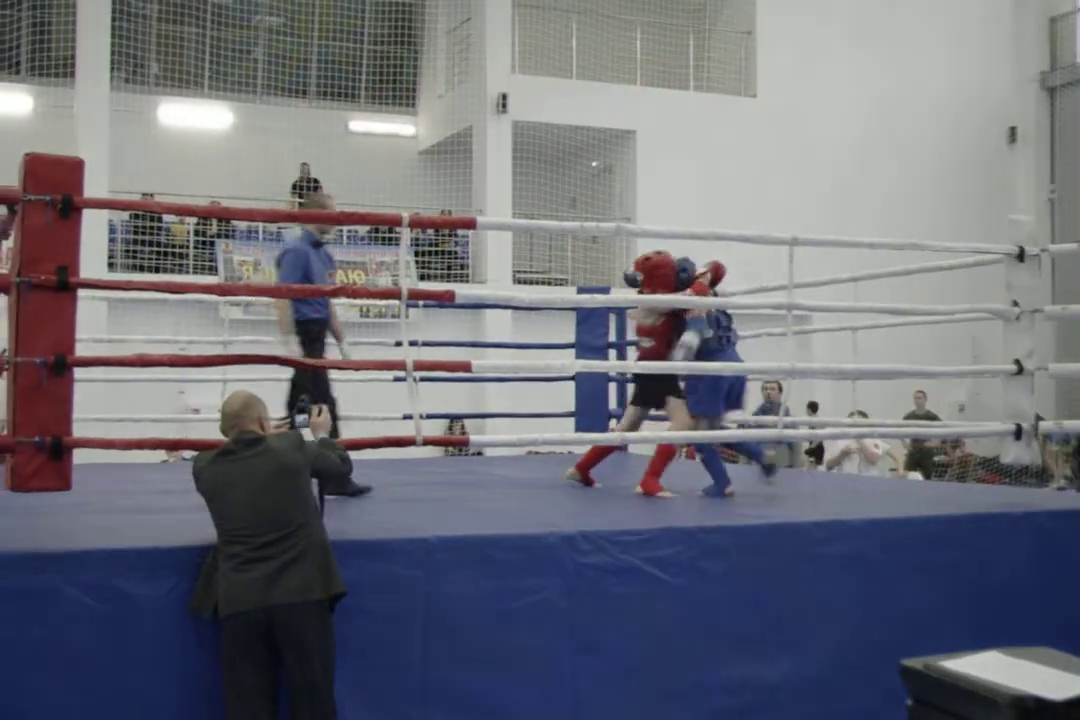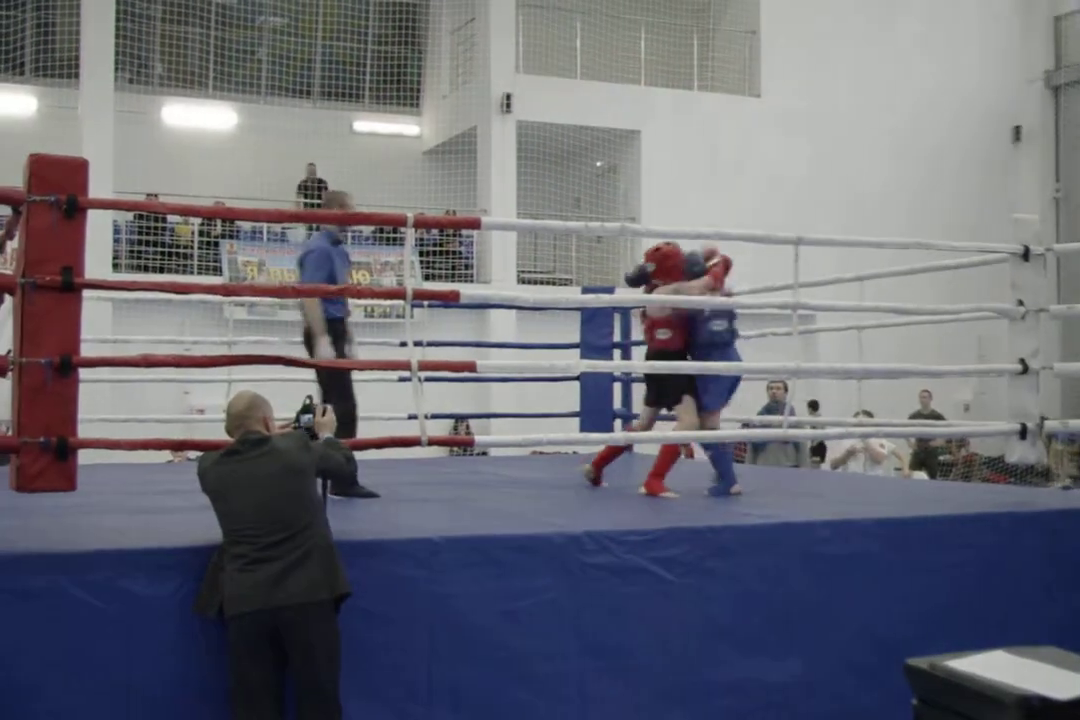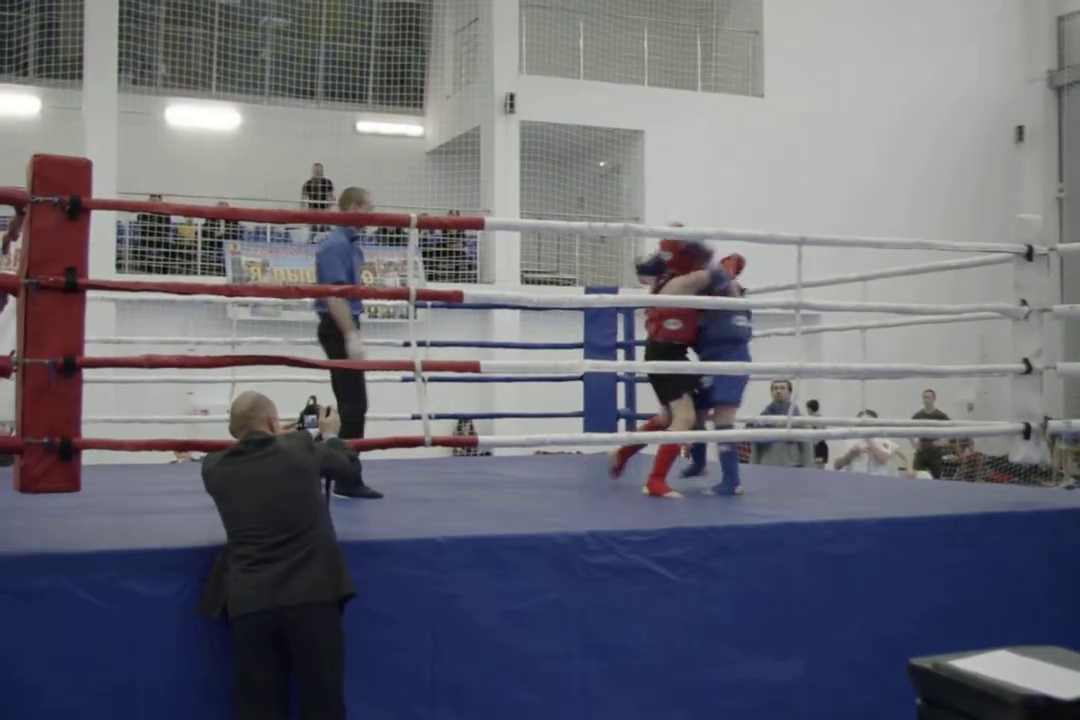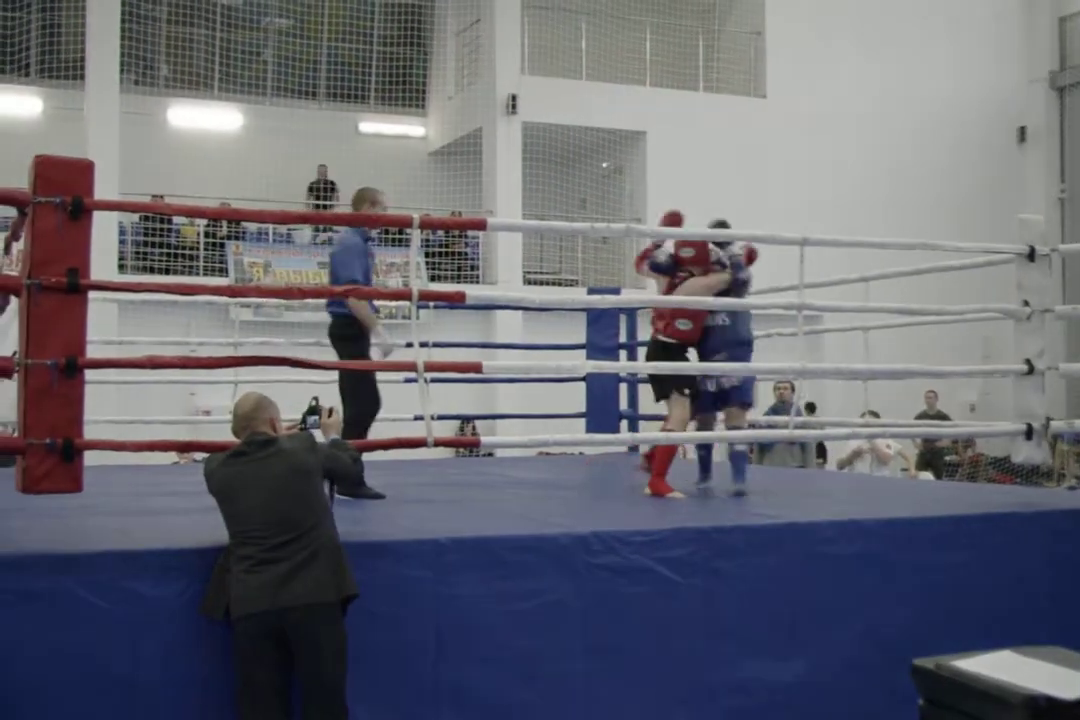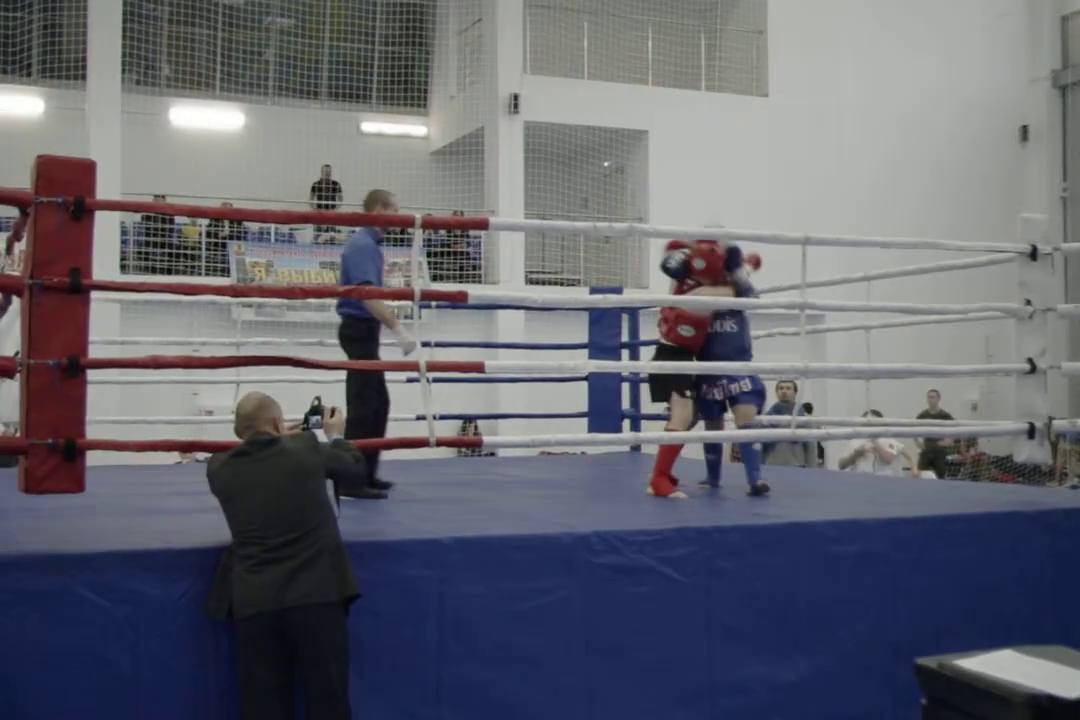
dt=0.1s
person 1, frame 1
left shoulder: (206, 468)
right shoulder: (292, 448)
right elbow: (342, 467)
right wrist: (322, 435)
left hip: (239, 602)
right hip: (302, 594)
person 1, frame 2
left shoulder: (211, 468)
right shoulder: (297, 449)
right elbow: (346, 467)
right wrist: (326, 435)
left hip: (245, 603)
right hip: (307, 595)
person 1, frame 3
left shoulder: (215, 468)
right shoulder: (302, 449)
right elbow: (349, 467)
right wrist: (330, 435)
left hip: (249, 603)
right hip: (311, 595)
person 1, frame 4
left shoulder: (217, 469)
right shoulder: (303, 450)
right elbow: (350, 470)
right wrist: (332, 436)
left hip: (250, 604)
right hip: (314, 595)
person 1, frame 5
left shoulder: (220, 469)
right shoulder: (306, 450)
right elbow: (356, 471)
right wrist: (335, 436)
left hip: (254, 603)
right hip: (317, 595)
person 2, frame 1
left shoulder: (325, 255)
right shoulder: (296, 249)
right elbow: (284, 296)
left wrist: (340, 339)
right wrist: (290, 340)
left hip: (317, 334)
right hip: (304, 333)
left knee: (298, 406)
right knee: (324, 404)
person 2, frame 2
left shoulder: (339, 249)
right shoulder: (317, 248)
right elbow: (311, 297)
left wrist: (348, 339)
right wrist: (321, 340)
left hip: (336, 333)
right hip: (325, 335)
left knee: (333, 406)
right knee: (344, 406)
right ankle: (342, 481)
person 2, frame 3
left shoulder: (353, 245)
right shoulder: (336, 245)
right elbow: (335, 295)
right wrist: (353, 336)
left hip: (345, 331)
right hip: (338, 333)
left knee: (348, 405)
right knee: (354, 406)
right ankle: (347, 480)
person 2, frame 4
left shoulder: (361, 243)
right shoulder: (350, 244)
right elbow: (353, 294)
right wrist: (377, 331)
left hip: (353, 331)
right hip: (349, 330)
left knee: (370, 402)
right knee: (358, 406)
person 2, frame 5
left shoulder: (369, 244)
right shoulder: (362, 246)
right elbow: (369, 296)
right wrist: (398, 330)
left hip: (362, 331)
right hip: (360, 331)
left knee: (378, 404)
right knee: (362, 407)
left ankle: (365, 472)
person 3, frame 1
left shoulder: (656, 294)
right shoulder: (655, 304)
left hip: (661, 370)
right hip: (655, 371)
left knee: (629, 426)
right knee: (682, 422)
left ankle: (581, 469)
right ankle: (650, 481)
person 3, frame 2
left shoulder: (654, 290)
left hip: (658, 361)
right hip: (666, 364)
left knee: (644, 423)
right knee: (688, 422)
left ankle: (597, 465)
right ankle: (654, 482)
person 3, frame 3
left shoulder: (659, 279)
right shoulder: (680, 285)
left elbow: (643, 271)
left hip: (660, 352)
right hip: (666, 356)
left knee: (668, 416)
right knee: (685, 419)
left ankle: (622, 455)
right ankle: (656, 481)
person 3, frame 4
left shoulder: (667, 276)
right shoulder: (699, 285)
left elbow: (642, 263)
right elbow: (732, 275)
left wrist: (666, 229)
left hip: (660, 350)
right hip: (670, 354)
left knee: (679, 413)
right knee: (680, 417)
left ankle: (653, 457)
right ankle: (656, 482)
person 3, frame 5
left shoulder: (682, 281)
right shoulder: (708, 294)
left elbow: (671, 259)
left hip: (669, 354)
right hip: (675, 359)
left knee: (689, 415)
right knee: (682, 418)
left ankle: (663, 469)
right ankle: (658, 481)
person 4, frame 1
right shoulder: (704, 294)
left elbow: (696, 325)
left wrist: (679, 356)
right hip: (729, 364)
left knee: (696, 427)
right knee: (712, 426)
left ankle: (722, 484)
right ankle: (761, 457)
person 4, frame 2
left shoulder: (704, 286)
right shoulder: (711, 286)
left hip: (718, 363)
right hip: (716, 363)
left knee: (708, 423)
right knee: (701, 417)
left ankle: (728, 483)
person 4, frame 3
left shoulder: (727, 286)
left hip: (730, 360)
right hip: (712, 362)
left knee: (723, 420)
right knee: (694, 416)
left ankle: (731, 482)
right ankle: (698, 463)
person 4, frame 4
left shoulder: (735, 289)
left elbow: (742, 273)
right hip: (709, 371)
left knee: (735, 425)
right knee: (703, 425)
left ankle: (739, 479)
right ankle: (704, 472)
person 4, frame 5
left shoulder: (738, 298)
left elbow: (746, 289)
left hip: (738, 373)
right hip: (710, 376)
left knee: (746, 424)
right knee: (712, 429)
left ankle: (755, 480)
right ankle: (713, 477)
